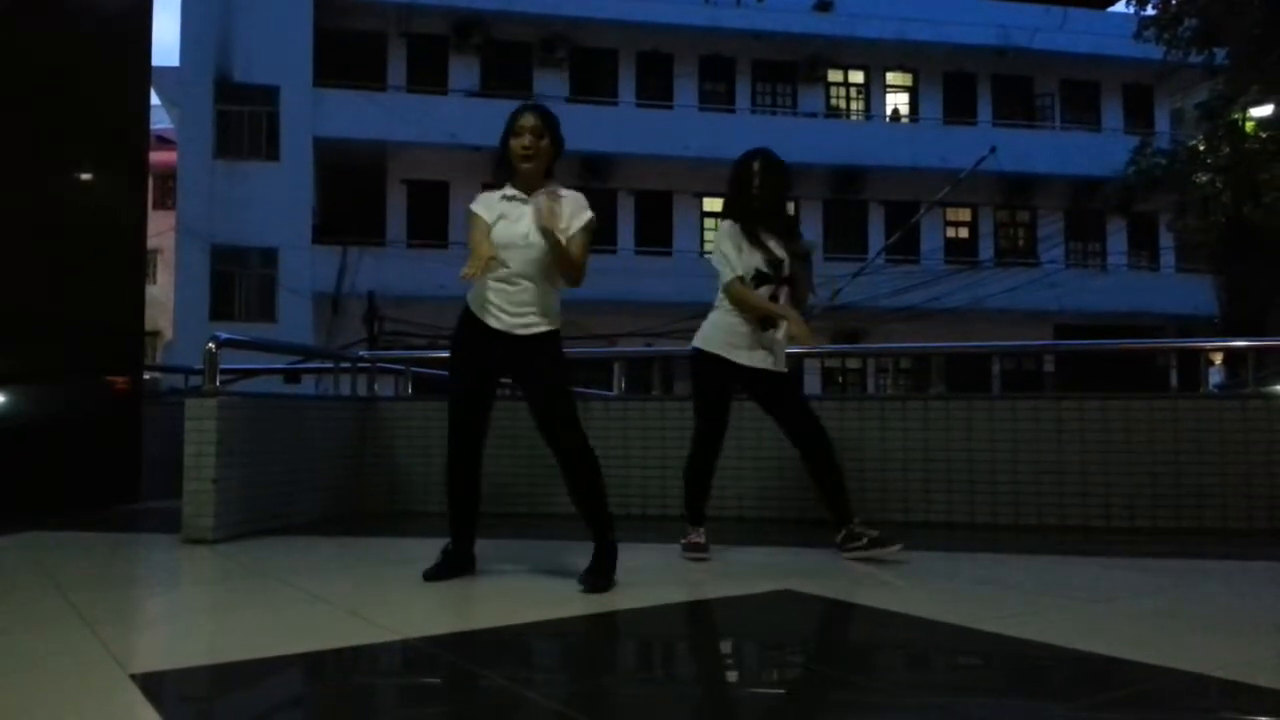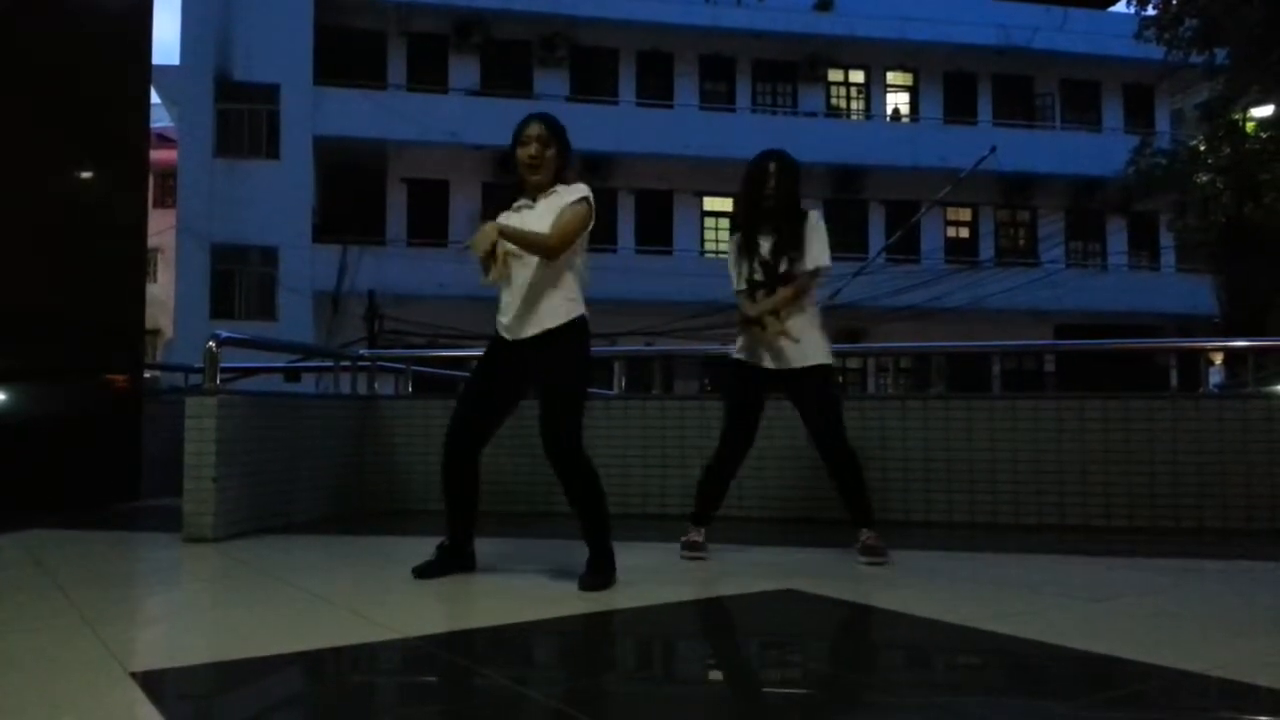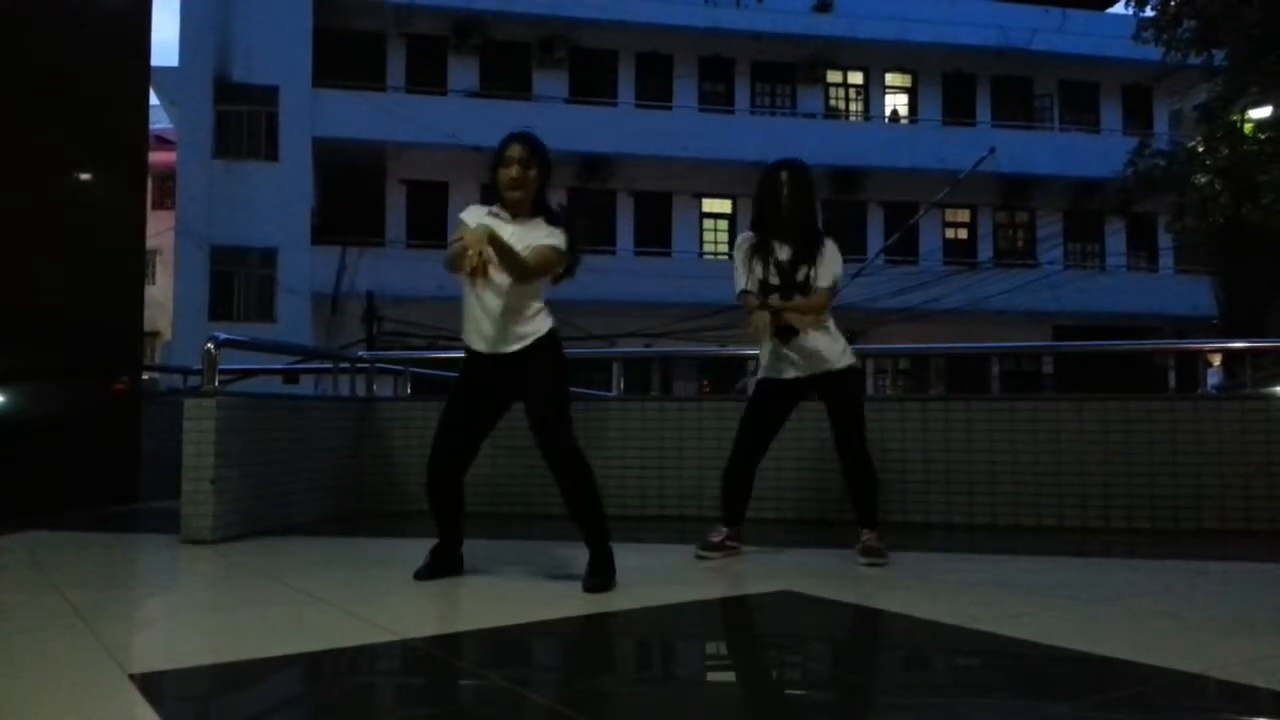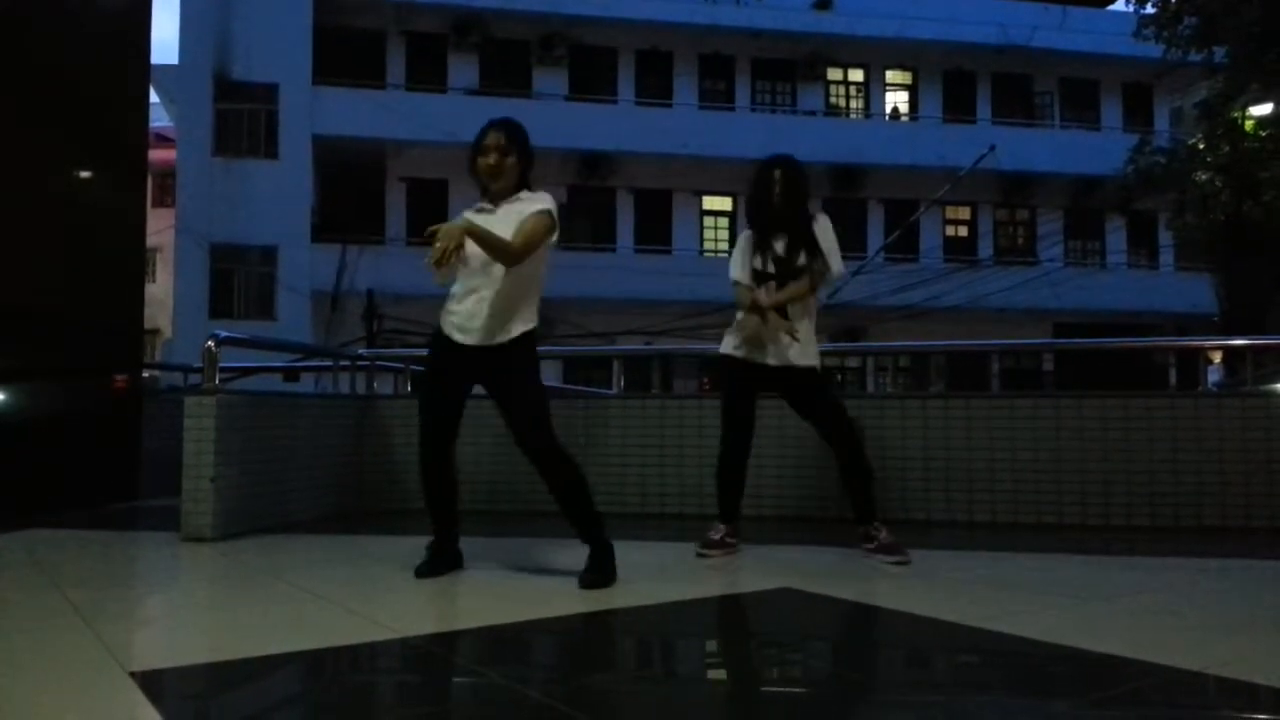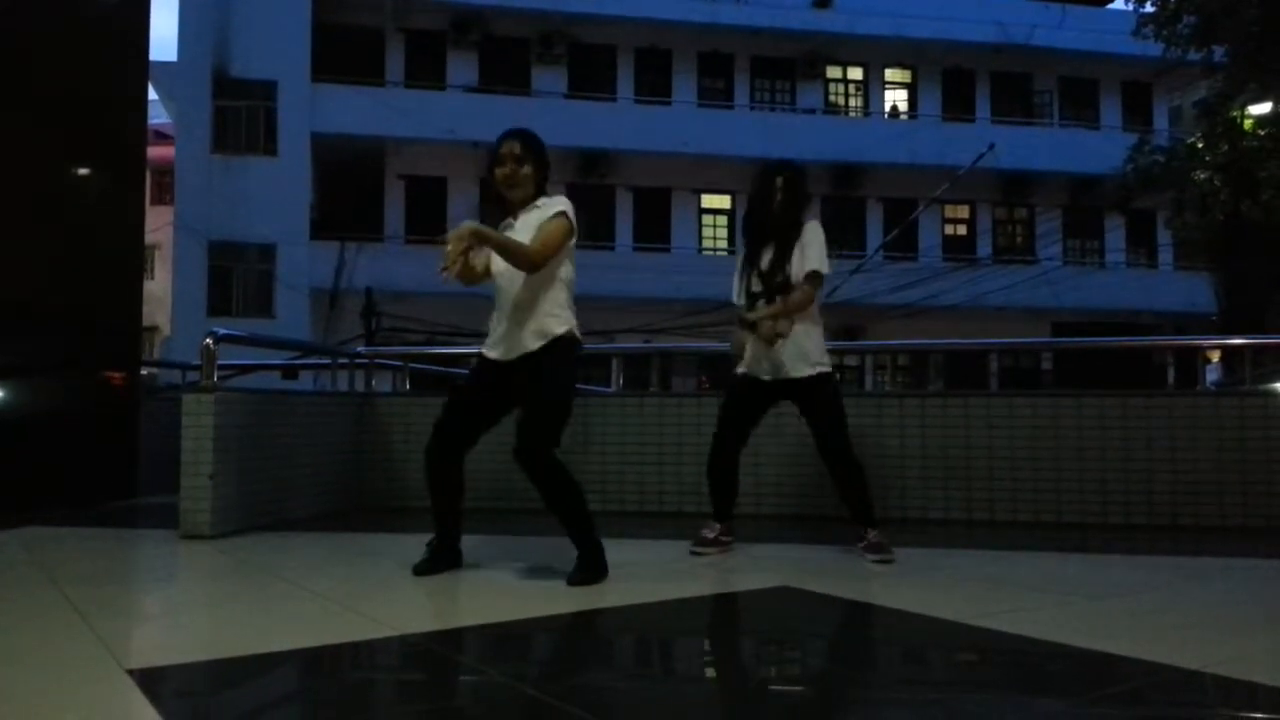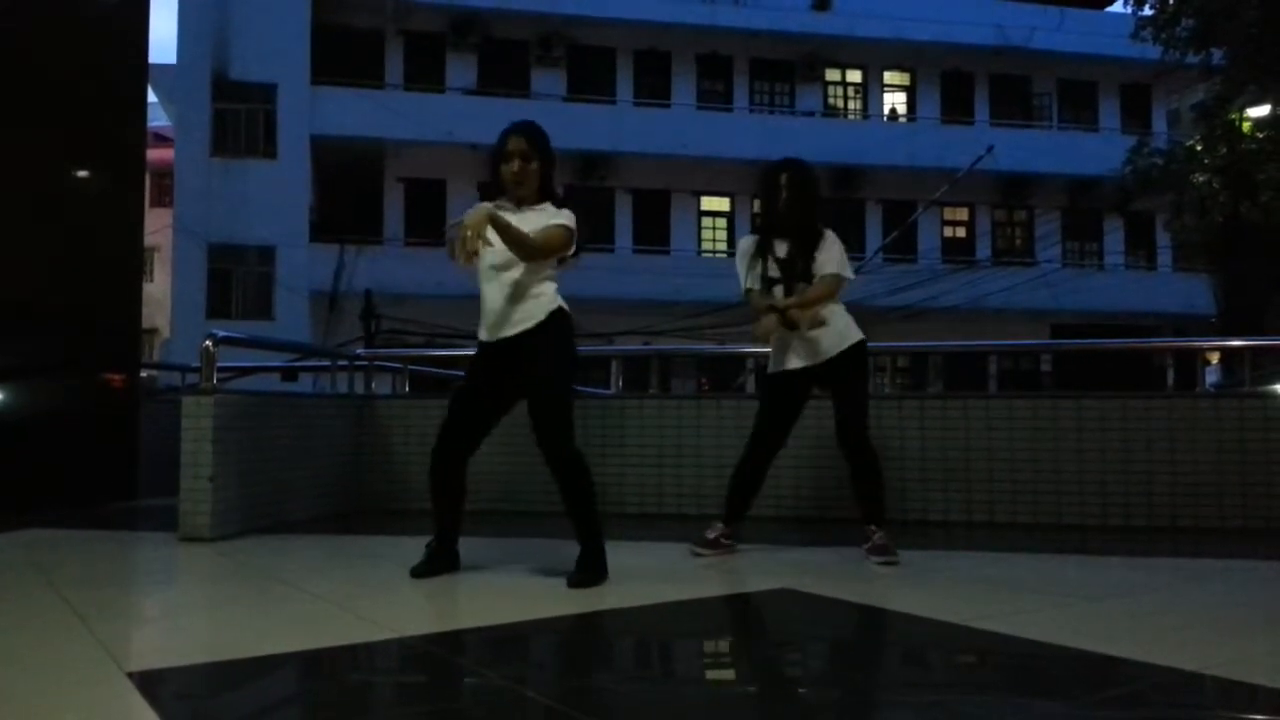
dt=0.3s
person 1, frame 1
left shoulder: (572, 204)
right shoulder: (488, 201)
left elbow: (574, 274)
right elbow: (477, 248)
left wrist: (553, 234)
right wrist: (481, 253)
left hip: (538, 338)
right hip: (479, 330)
left knee: (568, 439)
right knee: (463, 440)
left ankle: (605, 549)
right ankle: (461, 548)
person 1, frame 2
left shoulder: (576, 197)
right shoulder: (511, 213)
left elbow: (552, 246)
right elbow: (491, 260)
left wrist: (498, 229)
right wrist: (492, 248)
left hip: (562, 337)
right hip: (509, 340)
left knee: (562, 446)
right knee: (460, 439)
left ankle: (601, 553)
right ankle: (459, 547)
person 1, frame 3
left shoulder: (550, 236)
right shoulder: (473, 214)
left elbow: (525, 273)
right elbow: (451, 259)
left wrist: (489, 237)
right wrist: (470, 247)
left hip: (534, 352)
right hip: (481, 359)
left knee: (561, 452)
right knee: (443, 462)
left ankle: (600, 554)
right ankle: (449, 550)
person 1, frame 4
left shoulder: (539, 206)
right shoulder: (472, 214)
left elbow: (513, 254)
right elbow: (439, 251)
left wrist: (469, 230)
right wrist: (449, 240)
left hip: (510, 346)
right hip: (452, 343)
left knee: (541, 447)
right knee: (433, 449)
left ankle: (599, 547)
right ankle: (445, 545)
person 1, frame 5
left shoulder: (557, 210)
right shoulder: (503, 232)
left elbow: (533, 259)
right elbow: (473, 274)
left wrist: (477, 231)
right wrist: (462, 254)
left hip: (550, 352)
right hip: (500, 356)
left knee: (532, 454)
right knee: (442, 444)
left ankle: (590, 551)
right ankle: (446, 545)
person 1, frame 6
left shoulder: (558, 219)
right shoulder: (491, 211)
left elbow: (532, 250)
right elbow: (458, 249)
left wrist: (490, 216)
right wrist: (467, 227)
left hip: (543, 336)
right hip: (494, 346)
left knee: (556, 444)
right knee: (449, 446)
left ankle: (592, 552)
right ankle: (444, 547)
person 2, frame 1
left shoulder: (788, 237)
right shoulder: (731, 229)
left elbow: (797, 297)
right elbow: (736, 290)
left wrist: (796, 289)
right wrist: (784, 314)
left hip: (768, 358)
right hip: (718, 349)
left knee: (814, 439)
right knee: (707, 441)
left ankle: (849, 529)
right ankle: (695, 528)
person 2, frame 2
left shoulder: (809, 223)
right shoulder: (741, 240)
left elbow: (803, 283)
right elbow: (744, 301)
left wrist: (757, 311)
right wrist: (763, 323)
left hip: (806, 356)
right hip: (751, 357)
left knee: (834, 443)
right knee: (732, 445)
left ankle: (866, 530)
right ankle: (697, 527)
person 2, frame 3
left shoulder: (823, 247)
right shoulder: (749, 242)
left elbow: (822, 299)
right elbow: (748, 300)
left wrist: (771, 305)
right wrist: (789, 315)
left hip: (831, 364)
right hip: (778, 368)
left knee: (851, 447)
right knee: (744, 453)
left ankle: (867, 532)
right ankle: (730, 530)
person 2, frame 4
left shoulder: (817, 227)
right shoulder: (749, 239)
left elbow: (812, 280)
right elbow: (741, 292)
left wrist: (762, 303)
right wrist: (766, 315)
left hip: (798, 359)
right hip: (744, 354)
left knee: (846, 439)
right knee: (734, 445)
left ankle: (870, 528)
right ankle: (727, 527)
person 2, frame 5
left shoulder: (809, 232)
right shoulder: (749, 254)
left elbow: (808, 290)
right elbow: (744, 309)
left wrist: (757, 319)
right wrist: (755, 324)
left hip: (807, 366)
right hip: (756, 368)
left knee: (836, 449)
right knee: (723, 445)
left ankle: (868, 529)
right ankle: (721, 525)
person 2, frame 6
left shoulder: (825, 239)
right shoulder: (751, 245)
left elbow: (830, 286)
right elbow: (756, 301)
left wrist: (777, 307)
right wrist: (793, 315)
left hip: (841, 348)
right hip: (788, 360)
left knee: (854, 439)
right knee: (760, 446)
left ankle: (874, 530)
right ankle: (727, 527)
